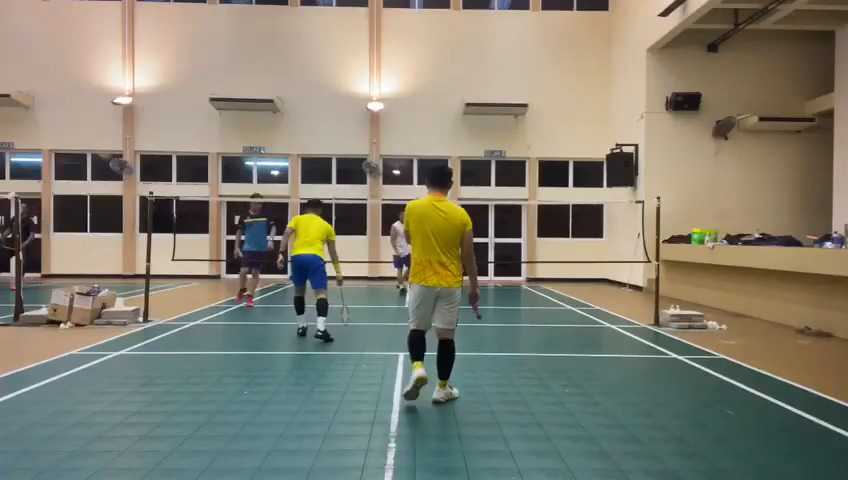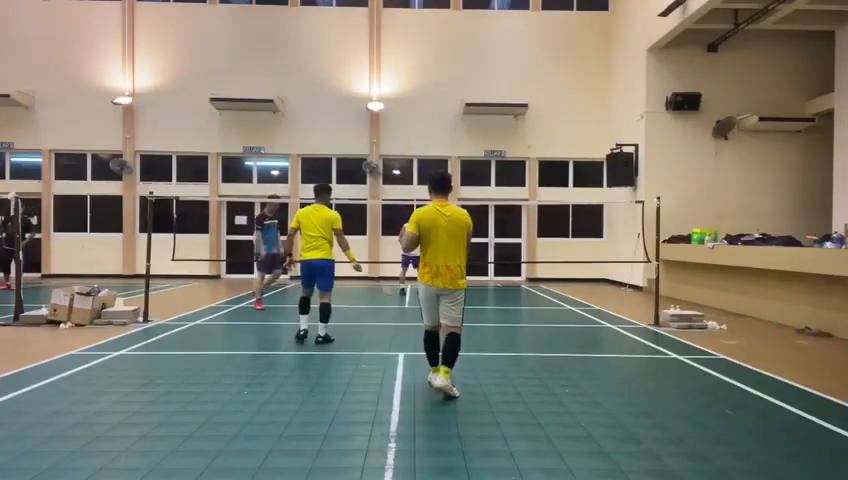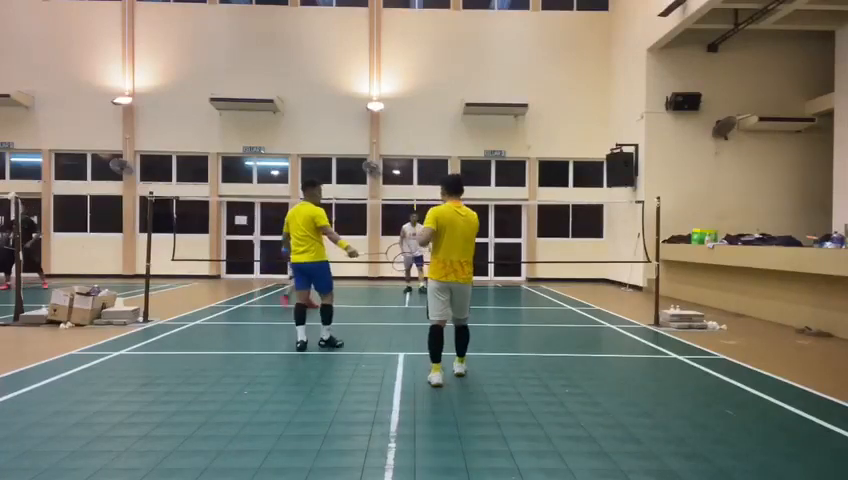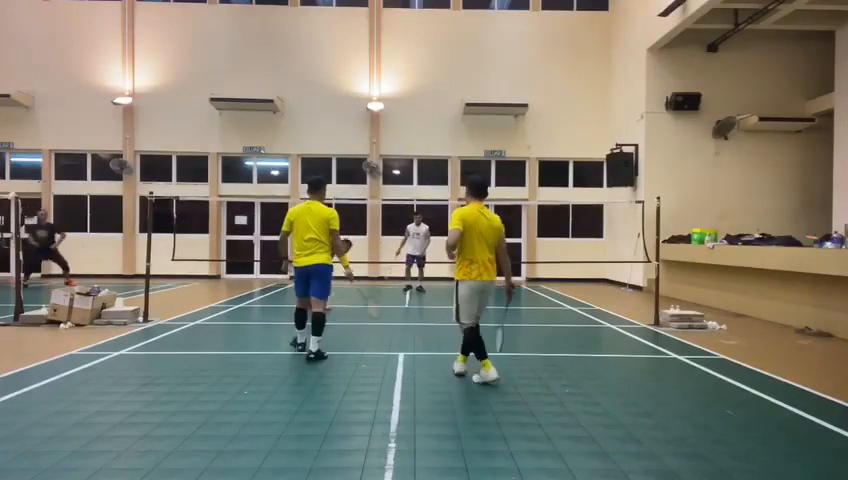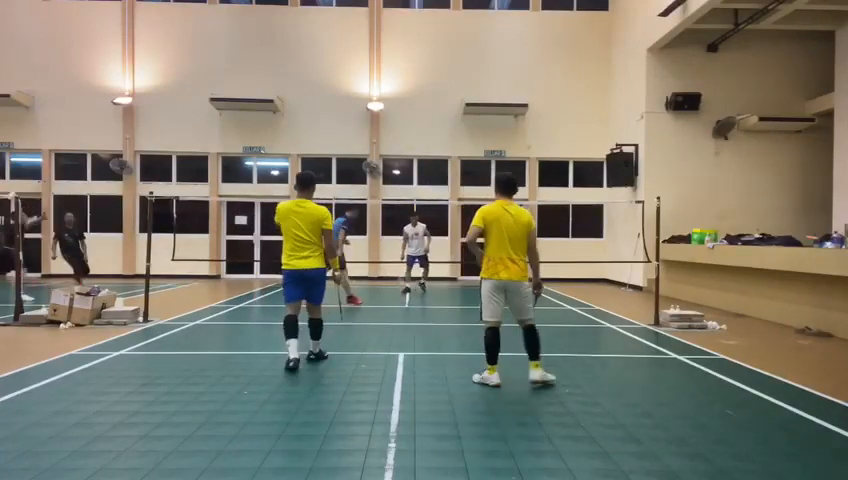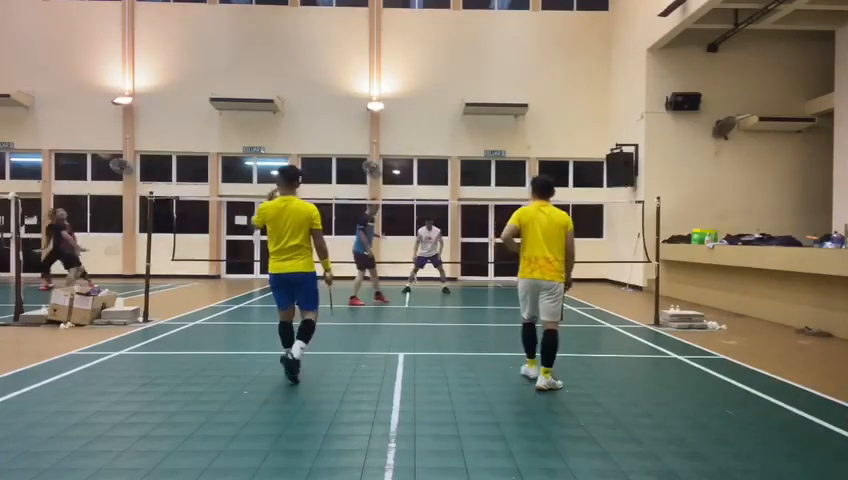
dt=0.5s
person 1, frame 1
left shoulder: (413, 208)
right shoulder: (460, 215)
right elbow: (468, 255)
right wrist: (474, 287)
left hip: (421, 281)
right hip: (450, 284)
left knee: (417, 330)
right knee: (446, 336)
left ankle: (417, 369)
right ankle: (443, 388)
person 1, frame 2
left shoulder: (420, 215)
right shoulder: (464, 216)
left elbow: (407, 247)
left wrist: (405, 232)
left hip: (428, 281)
right hip: (455, 283)
left knee: (431, 328)
right knee: (453, 331)
left ankle: (435, 373)
right ankle: (444, 376)
person 1, frame 3
left shoulder: (436, 212)
right shoulder: (473, 216)
left elbow: (424, 240)
left wrist: (419, 237)
left hip: (439, 277)
right hip: (464, 278)
left knee: (437, 323)
right knee: (461, 322)
left ankle: (436, 371)
right ankle: (460, 363)
person 1, frame 4
left shoulder: (461, 213)
right shoulder: (495, 218)
left elbow: (452, 242)
right elbow: (503, 253)
left wrist: (450, 252)
right wrist: (509, 280)
left hip: (468, 277)
right hip: (488, 277)
left knee: (466, 325)
right knee: (473, 321)
left ankle: (487, 368)
right ankle: (461, 362)
person 1, frame 5
left shoulder: (485, 212)
right shoulder: (526, 215)
left elbow: (470, 239)
right elbow: (532, 251)
left wrist: (479, 254)
right wrist: (537, 278)
left hip: (493, 277)
right hip: (519, 277)
left knee: (491, 325)
right knee: (527, 323)
left ankle: (491, 373)
right ankle: (537, 370)
person 1, frame 6
left shoulder: (522, 213)
right shoulder: (563, 217)
left elbow: (505, 237)
right elbow: (570, 251)
left wrist: (520, 251)
right wrist: (568, 275)
left hip: (528, 276)
right hip: (553, 278)
left knee: (528, 321)
right knee: (551, 326)
left ankle: (531, 366)
right ankle: (545, 376)
person 2, frame 1
left shoulder: (298, 219)
right shoulder: (327, 226)
left elbow: (287, 234)
right elbow: (332, 251)
left wrist: (281, 253)
right wrist: (338, 272)
left hip: (297, 257)
right hip: (315, 258)
left knee: (299, 292)
right knee: (321, 293)
left ankle: (301, 326)
right ankle: (321, 329)
person 2, frame 2
left shoulder: (301, 213)
right shoulder: (332, 215)
left elbow: (290, 235)
right elbow: (341, 239)
left wrist: (289, 256)
right wrist: (352, 259)
left hip: (306, 260)
right hip: (325, 260)
left knee: (306, 294)
right knee: (325, 297)
left ankle: (303, 328)
right ankle: (321, 334)
person 2, frame 3
left shoulder: (291, 213)
right shoulder: (316, 211)
left elbow: (286, 239)
right elbow: (329, 233)
left wrist: (291, 256)
right wrist: (346, 247)
left hip: (297, 262)
right hip: (317, 261)
left knee: (301, 300)
right knee: (327, 298)
left ankle: (301, 339)
right ankle: (326, 337)
person 2, frame 4
left shoulder: (294, 211)
right shoulder: (329, 213)
left elbow: (283, 238)
right elbow: (337, 242)
left wrist: (285, 259)
right wrist: (346, 265)
left hip: (300, 265)
right hip: (321, 264)
left knee: (301, 304)
right knee: (318, 306)
left ankle: (300, 341)
right ankle: (313, 349)
person 2, frame 5
left shoulder: (282, 209)
right shoulder: (322, 212)
right elbow: (329, 243)
right wrist: (336, 269)
left hip: (291, 269)
right hip: (315, 268)
left knee: (292, 311)
right knee: (315, 312)
left ankle: (293, 357)
right ankle: (315, 351)
person 2, frame 6
left shoulder: (266, 208)
right shoulder: (309, 209)
left elbow: (255, 224)
right elbow: (319, 243)
right wrist: (327, 269)
left hip: (277, 271)
right hip: (304, 270)
left knee: (285, 317)
right knee: (310, 315)
left ankle: (291, 356)
right ankle: (294, 354)
